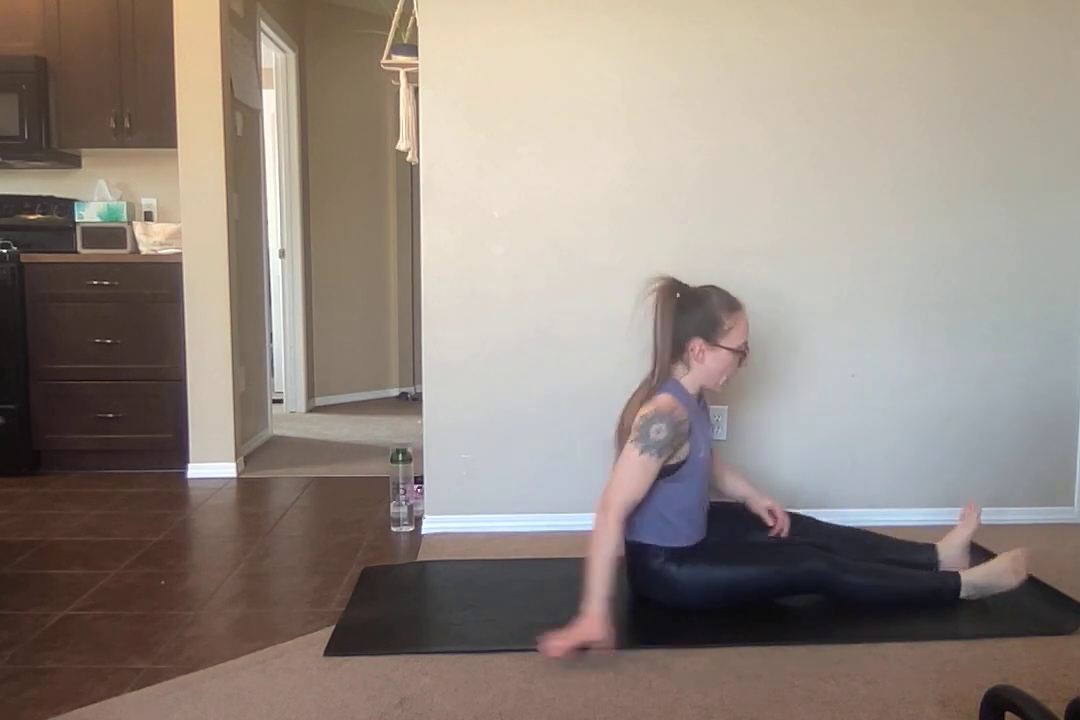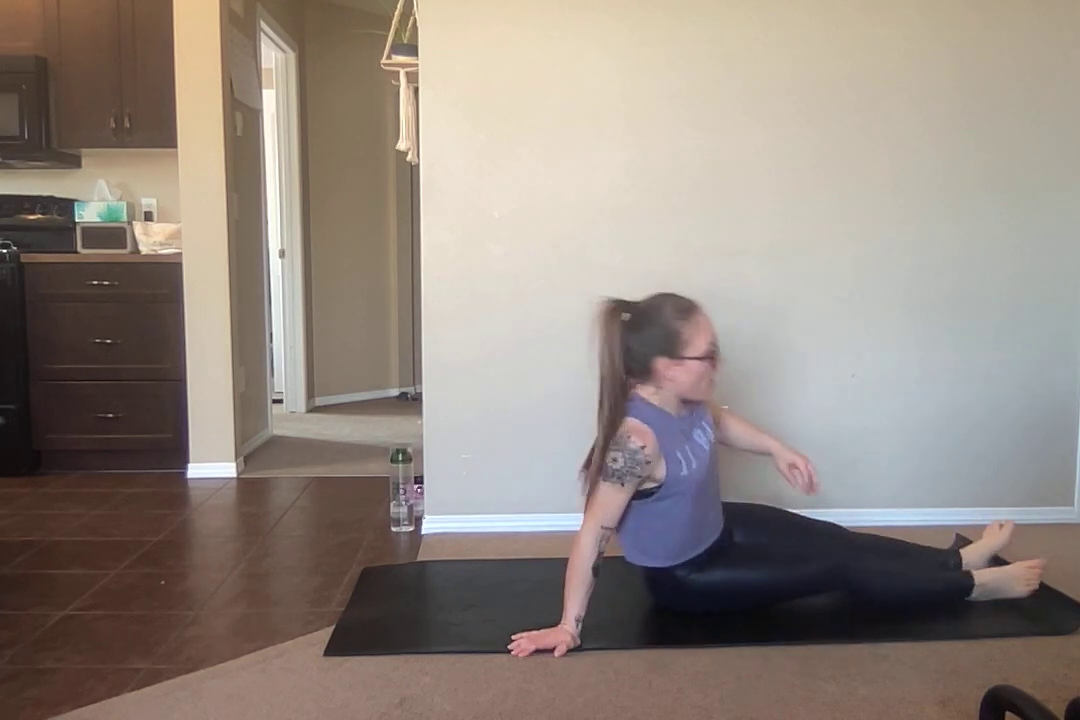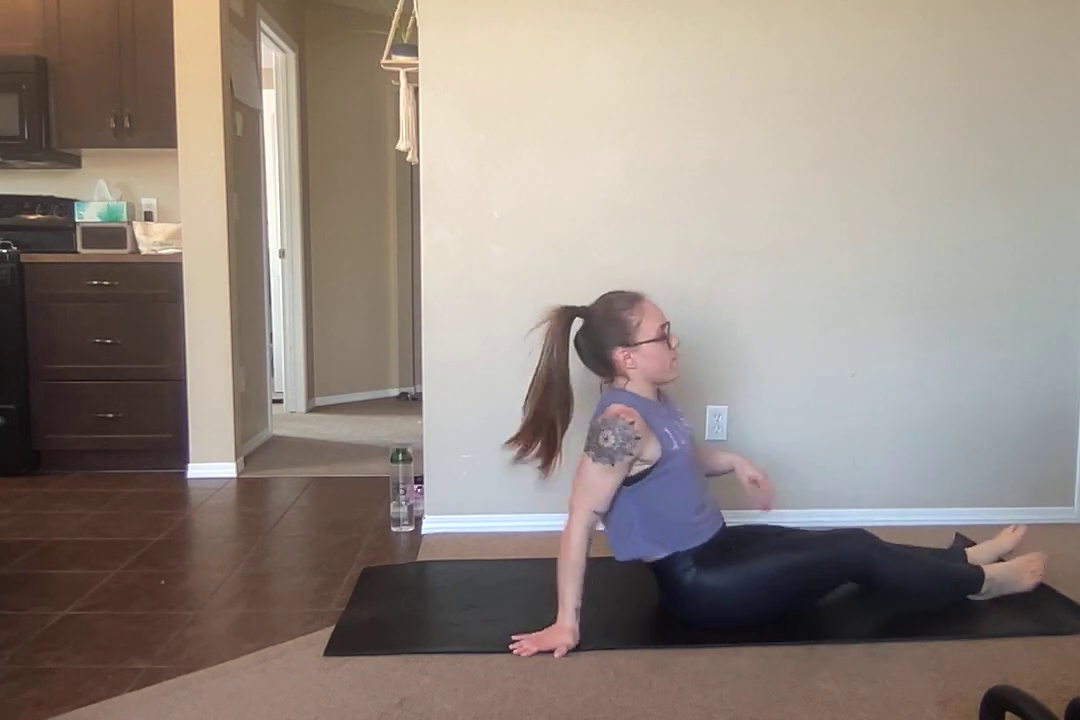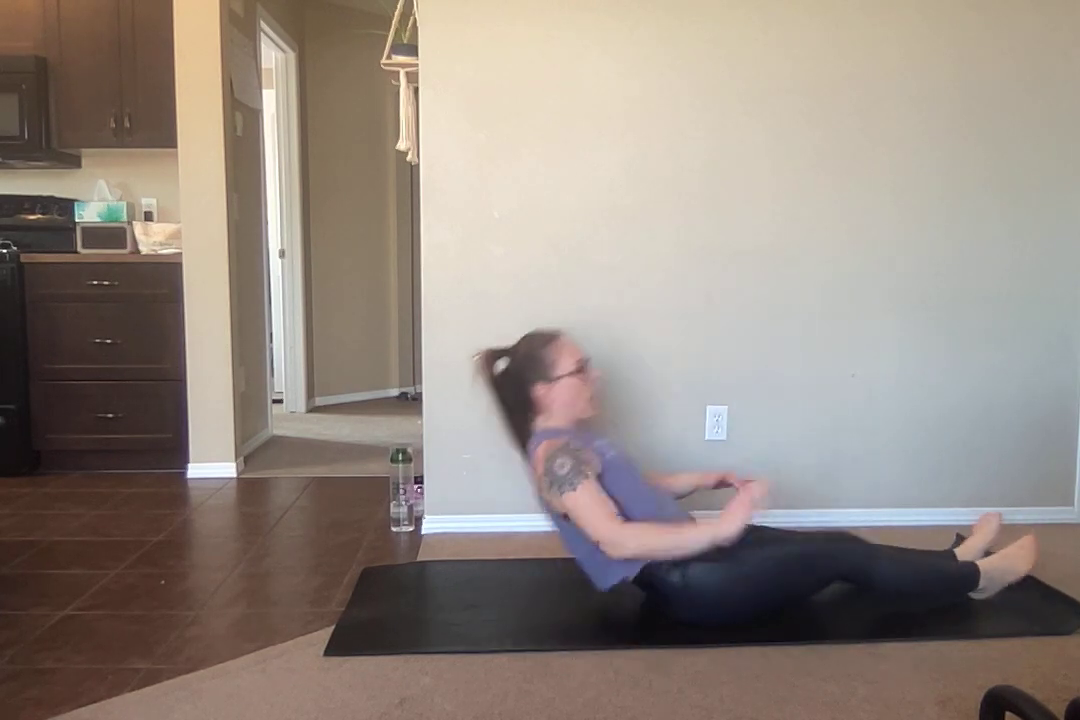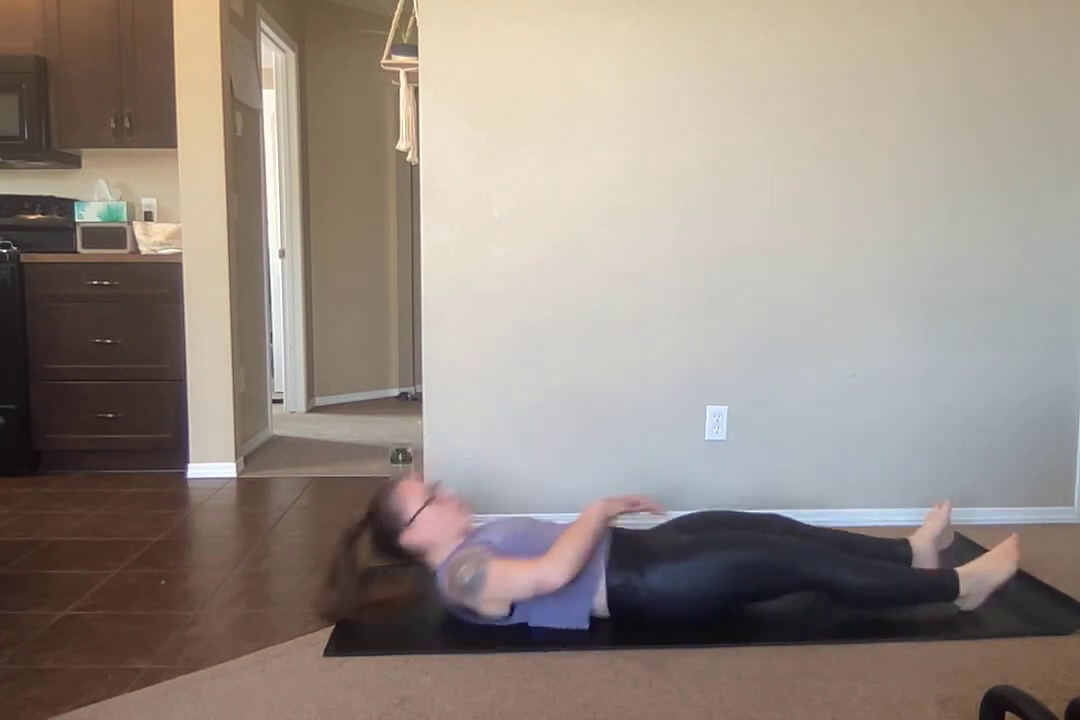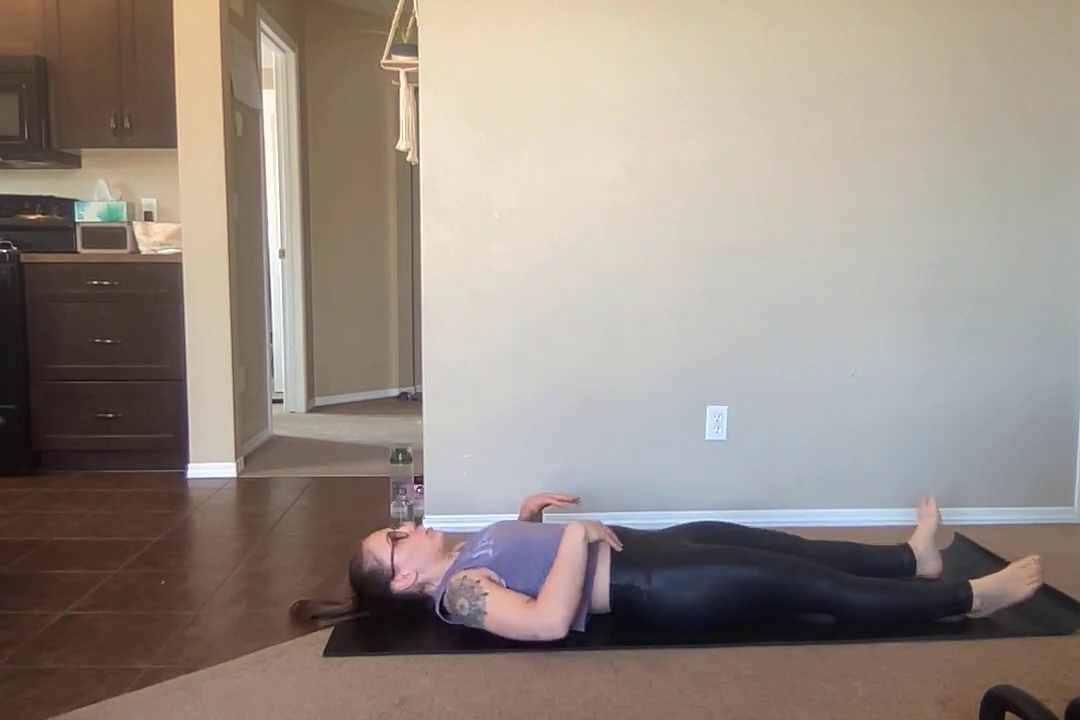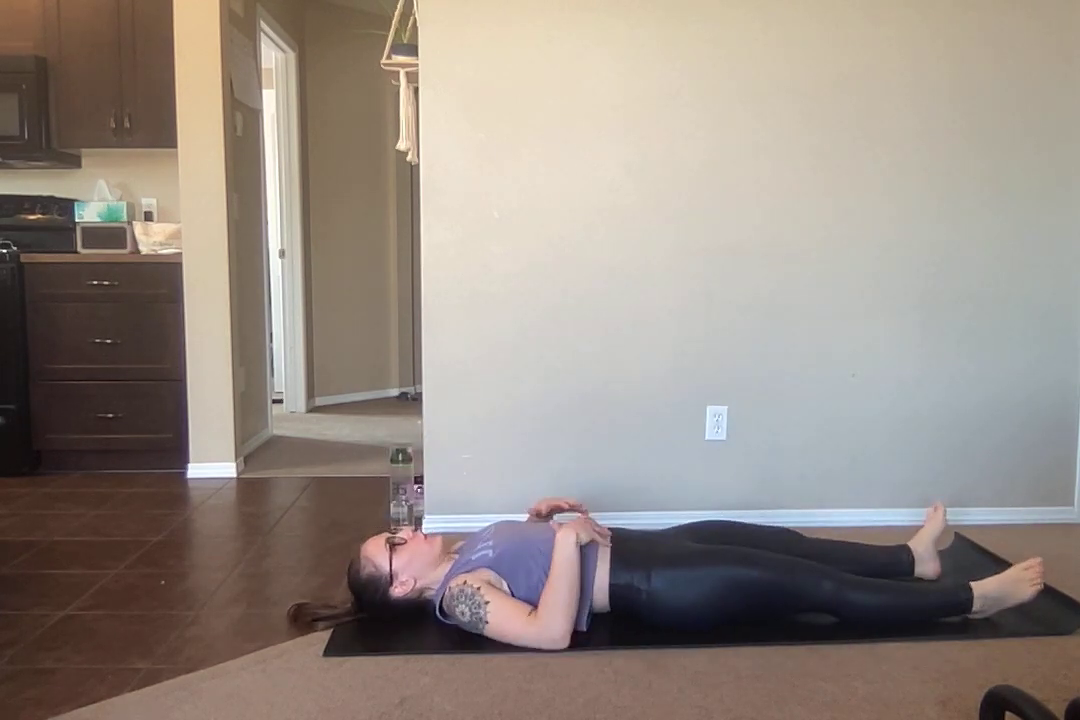
dt=0.4s
person 1, frame 1
left shoulder: (689, 393)
right shoulder: (666, 415)
right elbow: (612, 512)
left wrist: (752, 497)
right wrist: (595, 615)
left hip: (692, 532)
right hip: (665, 571)
left knee: (799, 530)
right knee: (817, 569)
left ankle: (937, 557)
right ankle: (962, 585)
person 1, frame 2
left shoulder: (681, 397)
right shoulder: (634, 439)
left elbow: (719, 422)
right elbow: (592, 535)
left wrist: (778, 448)
right wrist: (569, 626)
left hip: (716, 532)
right hip: (687, 579)
left knee: (830, 538)
right knee: (836, 568)
left ankle: (957, 562)
right ankle: (973, 585)
person 1, frame 3
left shoulder: (650, 402)
right shoulder: (621, 424)
right elbow: (578, 525)
left wrist: (732, 462)
right wrist: (565, 623)
left hip: (712, 550)
right hip: (699, 586)
left knee: (846, 549)
right knee: (854, 551)
left ankle: (961, 560)
right ankle: (980, 581)
person 1, frame 4
left shoulder: (573, 440)
right shoulder: (556, 456)
right elbow: (617, 542)
left wrist: (713, 478)
right wrist: (714, 531)
left hip: (689, 557)
right hip: (687, 583)
left knee: (833, 542)
right knee: (841, 556)
left ankle: (959, 560)
right ankle: (978, 578)
person 1, frame 5
left shoulder: (470, 541)
right shoulder: (459, 572)
right elbow: (555, 571)
left wrist: (602, 512)
right wrist: (601, 512)
left hip: (631, 550)
right hip: (645, 587)
left knee: (775, 528)
right knee: (810, 565)
left ankle: (910, 554)
right ankle: (957, 587)
person 1, frame 6
left shoulder: (459, 557)
right shoulder: (457, 591)
right elbow: (547, 623)
left wrist: (528, 515)
right wrist: (576, 535)
left hip: (643, 546)
right hip: (654, 590)
left knee: (775, 543)
right knee: (818, 588)
left ankle: (911, 557)
right ankle: (971, 598)
person 1, frame 7
left shoulder: (460, 555)
right shoulder: (458, 593)
right elbow: (550, 632)
left wrist: (542, 516)
right wrist: (567, 539)
left hip: (642, 548)
right hip: (654, 589)
left knee: (779, 541)
right knee: (819, 588)
left ankle: (912, 558)
right ankle: (971, 598)
